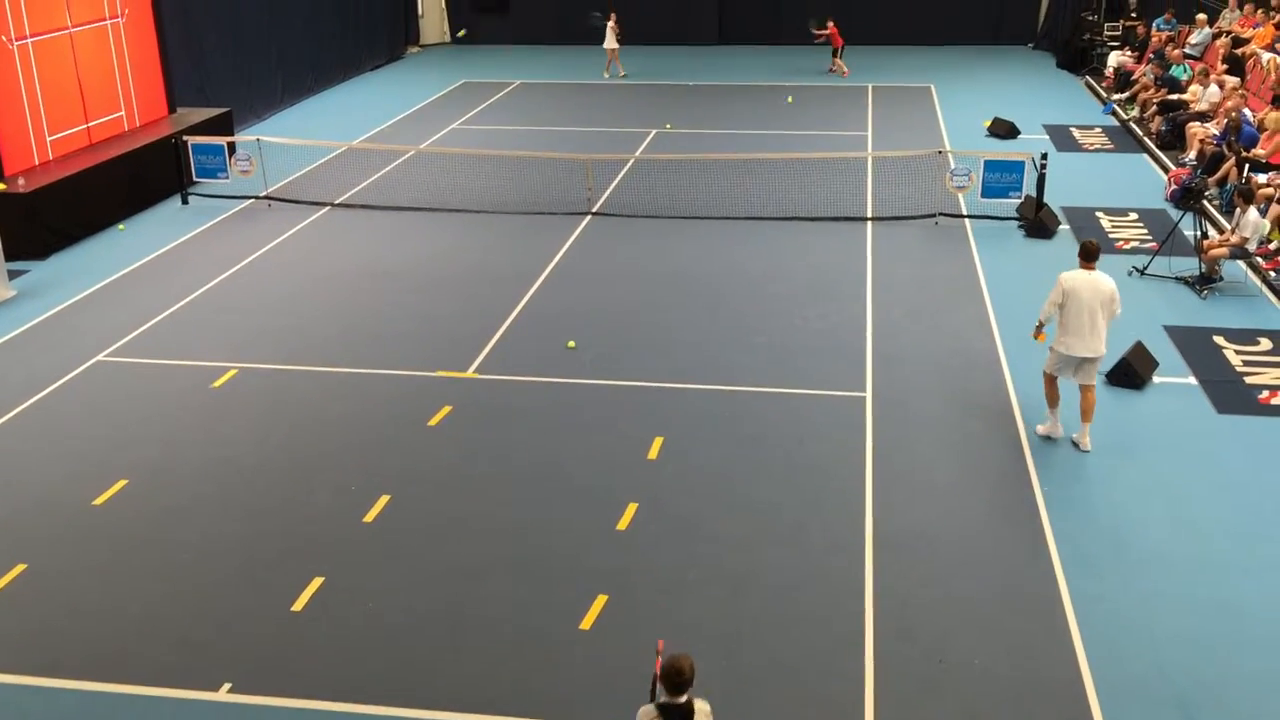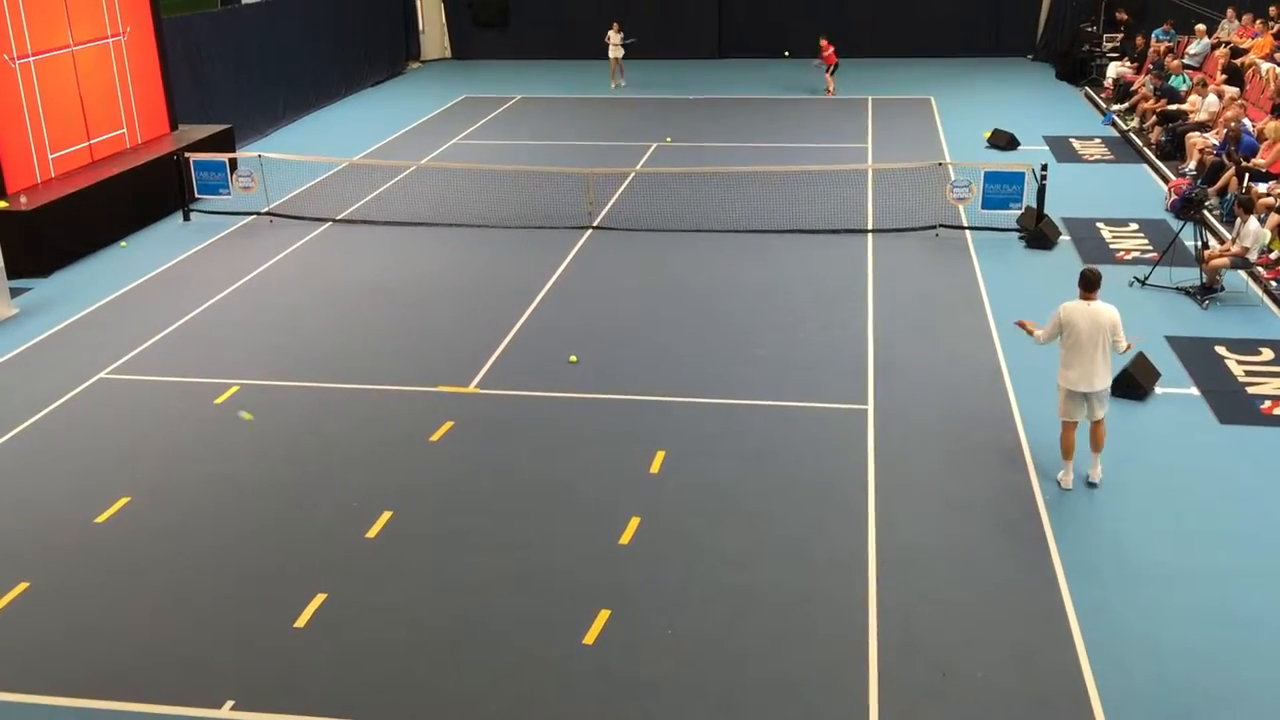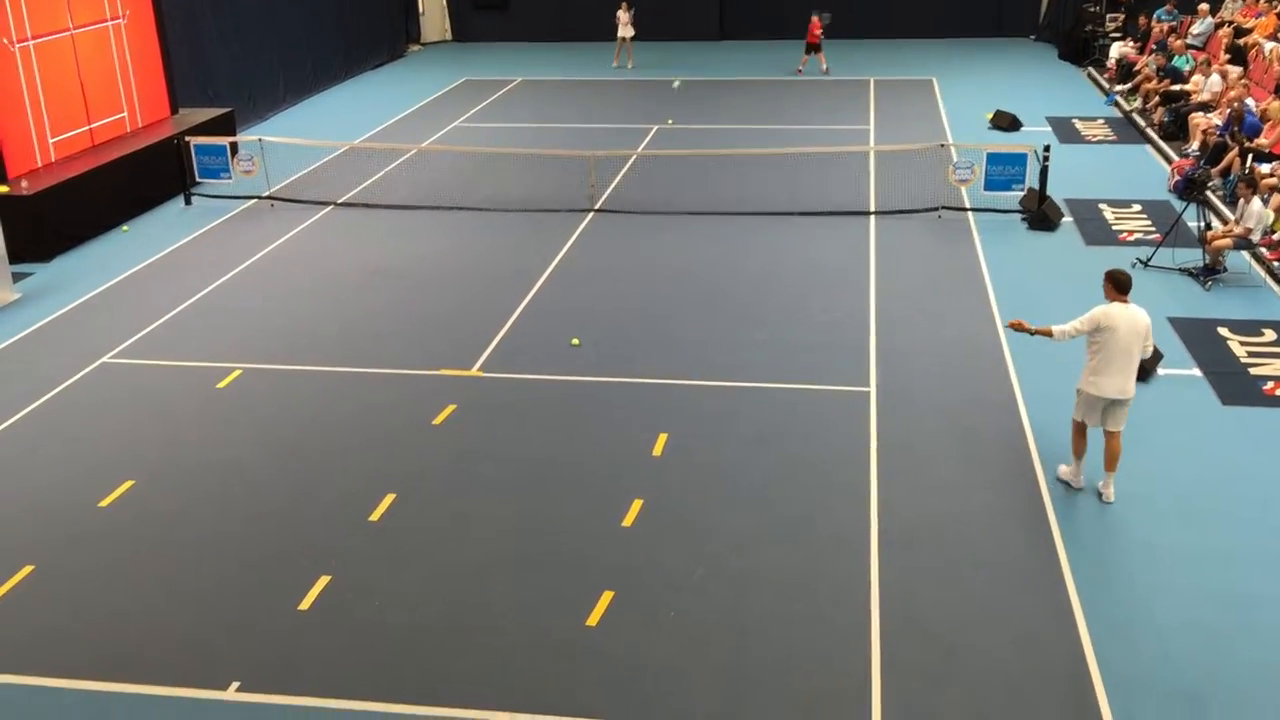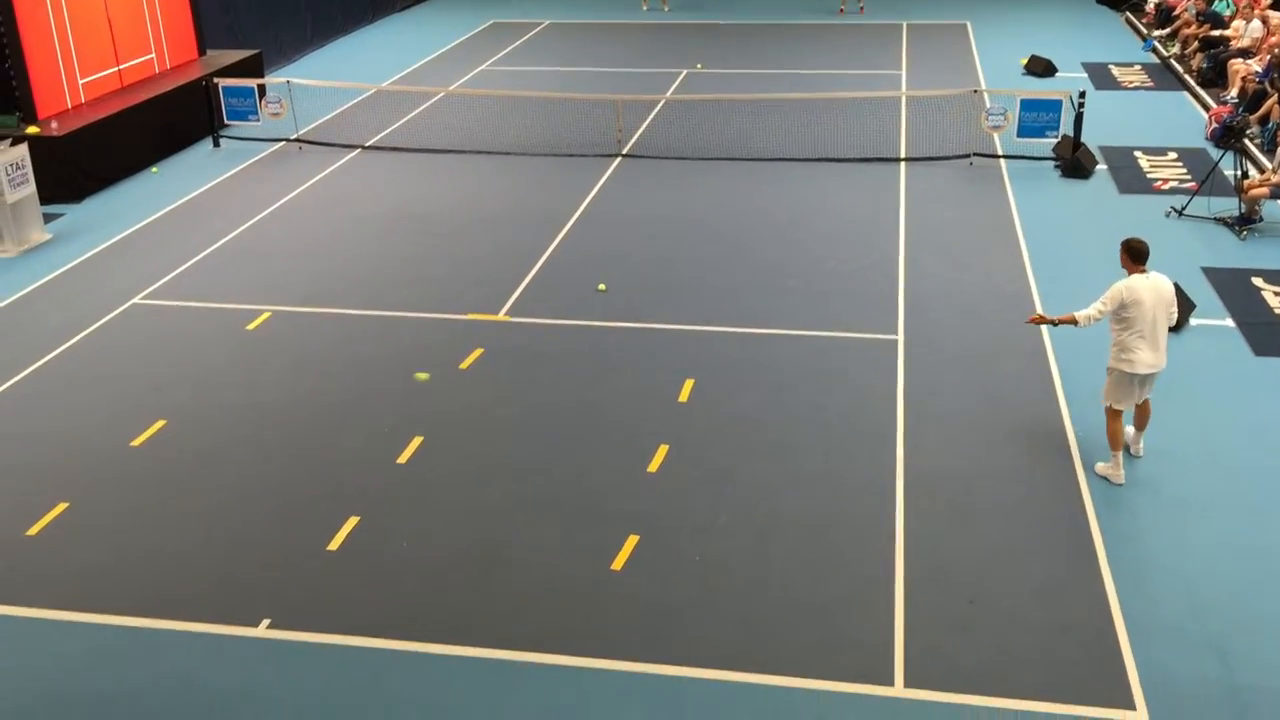
dt=0.7s
person 1, frame 1
left shoulder: (1065, 279)
right shoulder: (1108, 283)
left elbow: (1049, 310)
right elbow: (1114, 314)
left wrist: (1038, 328)
right wrist: (1114, 307)
left hip: (1067, 345)
right hip: (1095, 348)
left knee: (1049, 377)
right knee: (1088, 389)
left ankle: (1054, 425)
right ankle: (1084, 437)
person 1, frame 2
left shoulder: (1065, 311)
right shoulder: (1111, 312)
left elbow: (1044, 338)
right elbow: (1119, 347)
left wrist: (1028, 328)
right wrist: (1128, 346)
left hip: (1070, 379)
right hip: (1099, 380)
left knee: (1069, 425)
right knee: (1098, 422)
left ankle: (1067, 475)
right ankle: (1095, 470)
person 1, frame 3
left shoulder: (1102, 314)
right shoulder: (1143, 317)
left elbow: (1066, 332)
right elbow: (1147, 352)
left wrist: (1031, 330)
left hip: (1095, 385)
right hip: (1125, 388)
left knee: (1079, 425)
right knee: (1113, 434)
left ankle: (1076, 474)
right ankle: (1108, 487)
person 1, frame 4
left shoulder: (1123, 289)
right shoulder: (1165, 283)
left elbow: (1090, 315)
right elbow: (1172, 319)
left wrist: (1053, 320)
left hip: (1127, 362)
right hip: (1156, 359)
left knee: (1114, 411)
right knee: (1142, 400)
left ankle: (1116, 468)
right ankle: (1136, 442)
